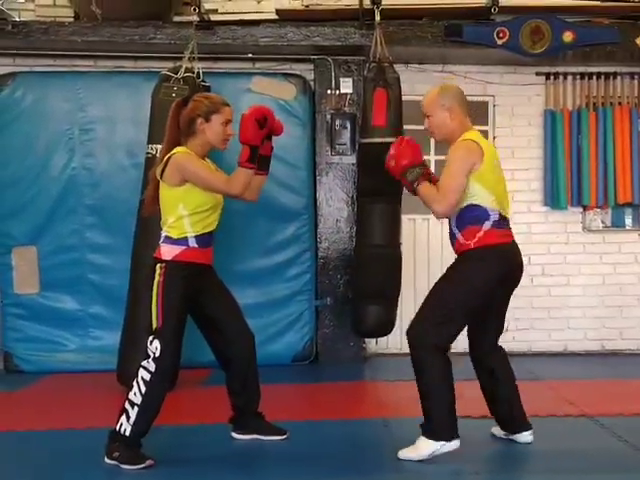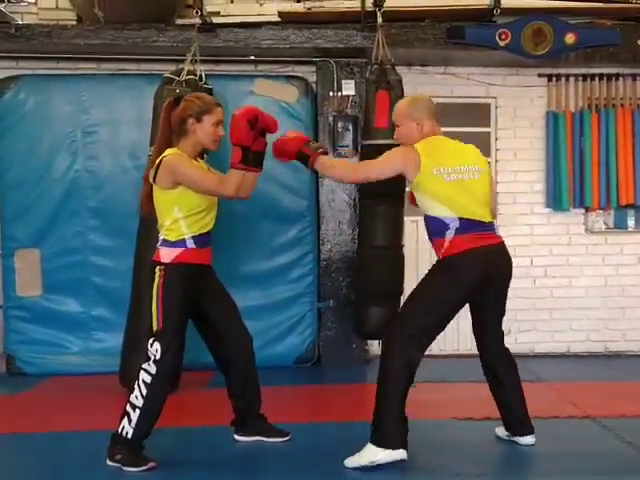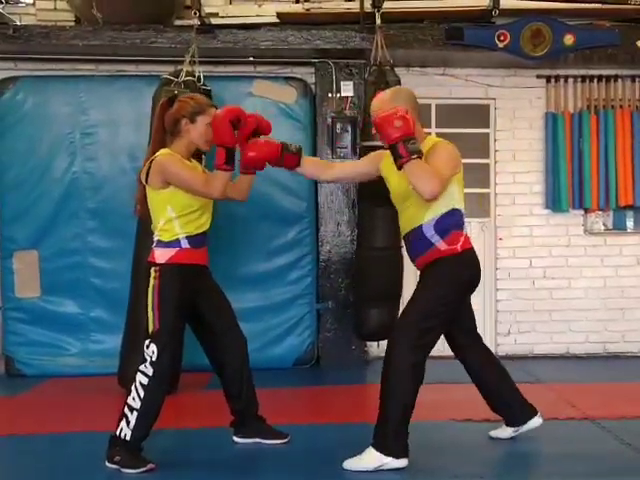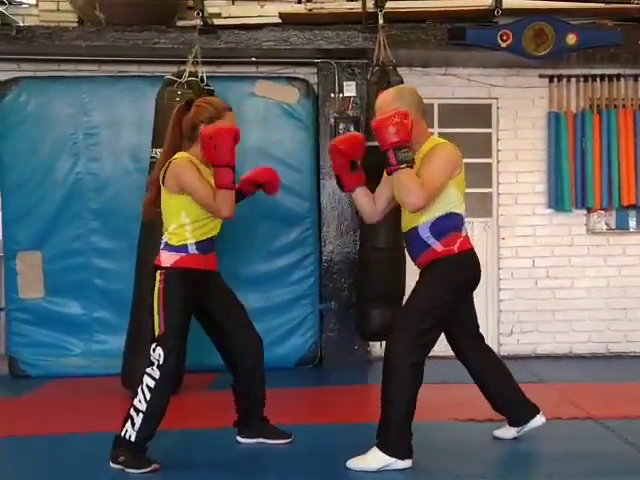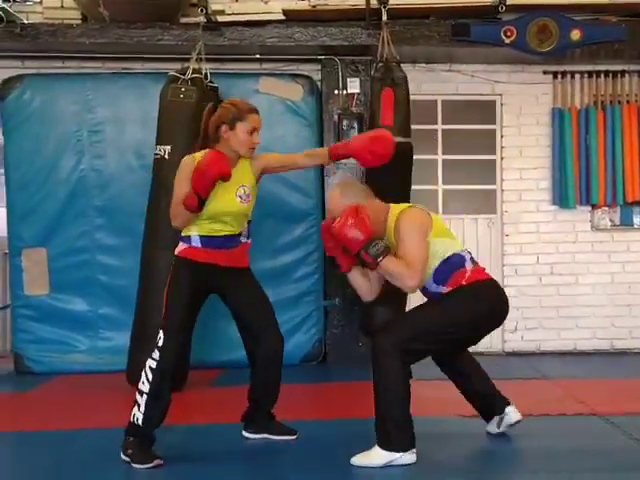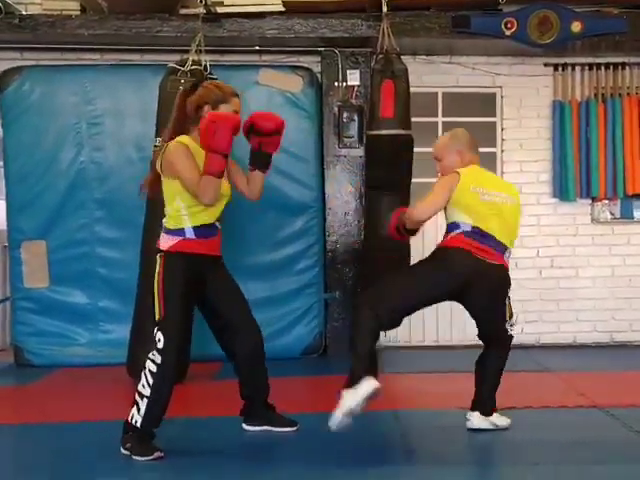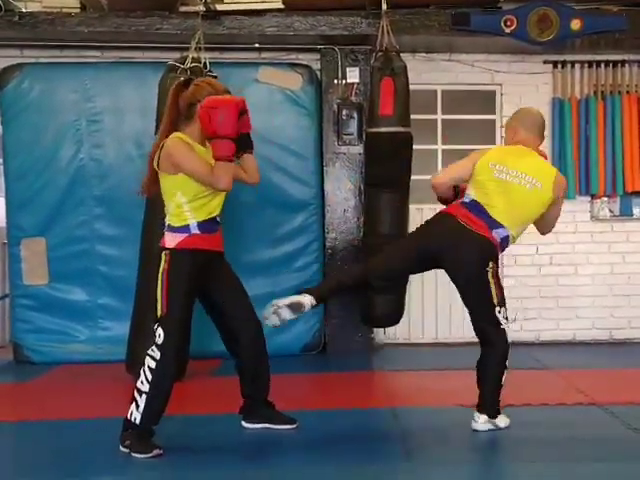
dt=0.4s
person 1, frame 1
left shoulder: (204, 164)
right shoulder: (180, 160)
left elbow: (250, 193)
right elbow: (234, 187)
left wrist: (263, 149)
right wrist: (250, 145)
left hip: (202, 269)
right hip: (175, 270)
left knee: (240, 340)
right knee: (163, 357)
left ankle: (247, 419)
right ankle: (121, 443)
person 1, frame 2
left shoulder: (197, 164)
right shoulder: (172, 162)
left elbow: (244, 190)
right elbow: (228, 189)
left wrist: (256, 146)
right wrist: (241, 145)
left hip: (201, 270)
right hip: (174, 271)
left knee: (238, 342)
right knee: (163, 358)
left ankle: (249, 421)
right ankle: (124, 445)
person 1, frame 3
left shoulder: (191, 165)
right shoulder: (164, 162)
left elbow: (239, 192)
right elbow: (215, 190)
left wrist: (248, 146)
right wrist: (223, 146)
left hip: (197, 269)
right hip: (170, 271)
left knee: (232, 344)
right knee: (160, 358)
left ankle: (247, 423)
right ankle: (122, 446)
person 1, frame 4
left shoulder: (207, 164)
right shoulder: (181, 165)
left elbow: (226, 199)
right elbow: (223, 210)
left wrist: (249, 185)
right wrist: (225, 163)
left hip: (207, 272)
right hip: (179, 273)
left knee: (248, 343)
right knee: (167, 361)
left ankle: (251, 423)
right ankle: (126, 447)
person 1, frame 5
left shoulder: (256, 164)
right shoulder: (192, 164)
left elbow: (310, 158)
right elbow: (178, 220)
left wrist: (351, 147)
right wrist: (201, 189)
left hip: (235, 266)
right hip: (193, 264)
left knee: (267, 341)
right knee: (170, 348)
left ankle: (258, 419)
right ankle: (138, 437)
person 1, frame 6
left shoulder: (215, 151)
right shoulder: (178, 149)
left elbow: (253, 193)
right elbow: (207, 196)
left wrist: (263, 150)
right wrist: (218, 148)
left hip: (209, 258)
right hip: (178, 258)
left knee: (246, 333)
right knee: (170, 345)
left ankle: (257, 411)
right ankle: (136, 433)
person 1, frame 7
left shoulder: (207, 146)
right shoulder: (175, 146)
left elbow: (252, 176)
right elbow: (222, 182)
left wrist: (241, 135)
right wrist: (224, 136)
left hip: (211, 253)
right hip: (182, 254)
left knee: (249, 328)
right knee: (170, 341)
left ankle: (257, 408)
right ankle: (135, 430)
person 2, frame 1
left shoulder: (466, 149)
right shoulder: (480, 147)
left elbow: (442, 205)
right elbow: (456, 199)
left wrist: (411, 175)
right wrist: (425, 175)
left hip: (482, 258)
right hip: (507, 255)
left knee: (425, 336)
right knee: (485, 341)
left ankle: (441, 431)
right ankle: (515, 424)
person 2, frame 2
left shoulder: (412, 156)
right shoulder: (475, 156)
left elbow: (354, 174)
left wrist: (306, 152)
left hip: (458, 265)
right hip: (495, 257)
left knee: (401, 342)
right knee: (491, 343)
left ankle: (388, 441)
right ankle: (519, 426)
person 2, frame 3
left shoulder: (442, 150)
right shoulder: (385, 159)
left elbow: (429, 189)
right elbow: (332, 172)
left wrist: (403, 146)
right wrist: (284, 155)
left hip: (452, 265)
right hip: (443, 268)
left knee: (404, 346)
right knee: (467, 344)
left ankle: (389, 449)
right ankle: (521, 414)
person 2, frame 4
left shoulder: (442, 153)
right shoulder: (404, 157)
left elbow: (415, 200)
right elbow: (372, 213)
left wrist: (396, 154)
right wrist: (348, 172)
left hip: (451, 265)
right hip: (446, 266)
left knee: (402, 346)
right knee: (468, 344)
left ankle: (393, 449)
right ankle: (523, 415)
person 2, frame 5
left shoulder: (408, 218)
right shoulder: (383, 230)
left elbow: (411, 280)
right elbow: (369, 293)
left wrist: (370, 249)
right wrist: (345, 258)
left hip: (477, 298)
right hip: (484, 299)
left knee: (388, 345)
right knee: (447, 350)
left ankle: (396, 445)
right ankle: (499, 409)
person 2, frame 6
left shoulder: (455, 179)
right shoulder: (510, 192)
left elbow: (418, 214)
left wrist: (403, 224)
left hip: (451, 263)
right hip: (492, 275)
left knee: (368, 314)
right knee: (497, 339)
left ankle: (361, 381)
right ankle: (482, 411)
person 2, frame 7
left shoulder: (486, 156)
right shoulder: (556, 181)
left elbow: (439, 183)
right elbow: (545, 227)
left hip: (434, 231)
right hip: (475, 252)
left knee: (367, 271)
right knee: (494, 334)
left ankle: (307, 298)
right ankle: (489, 413)
